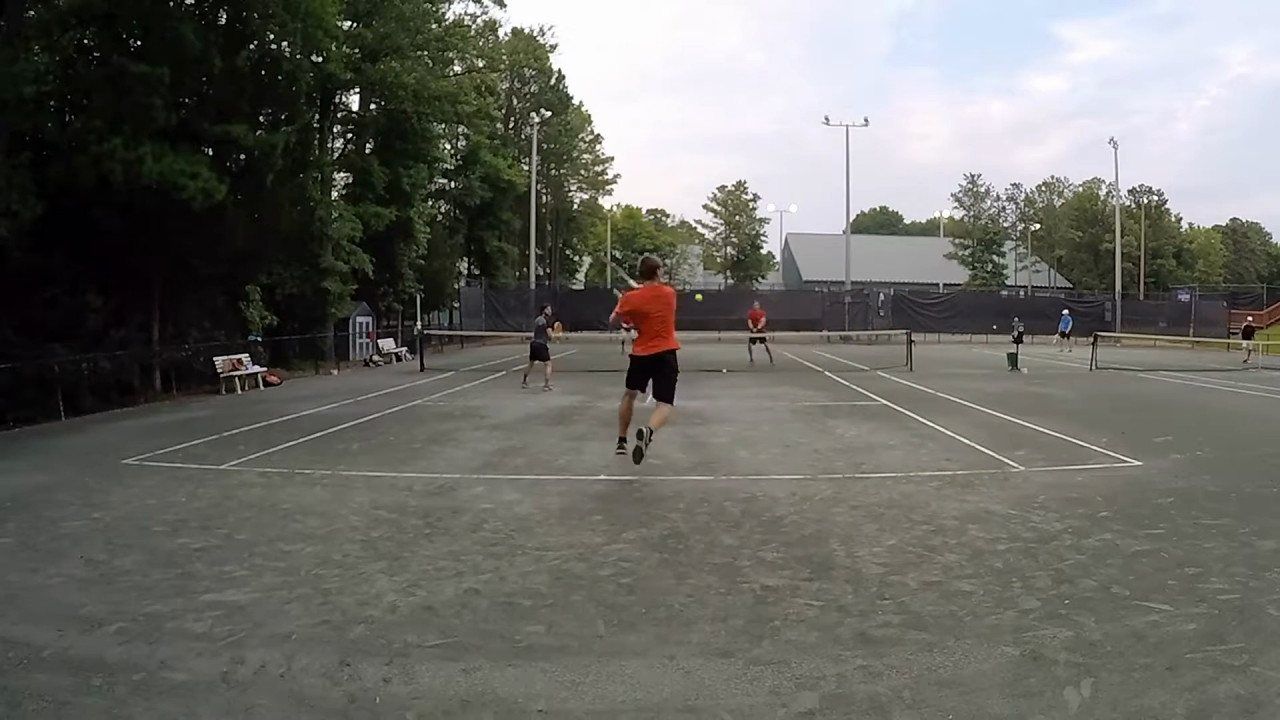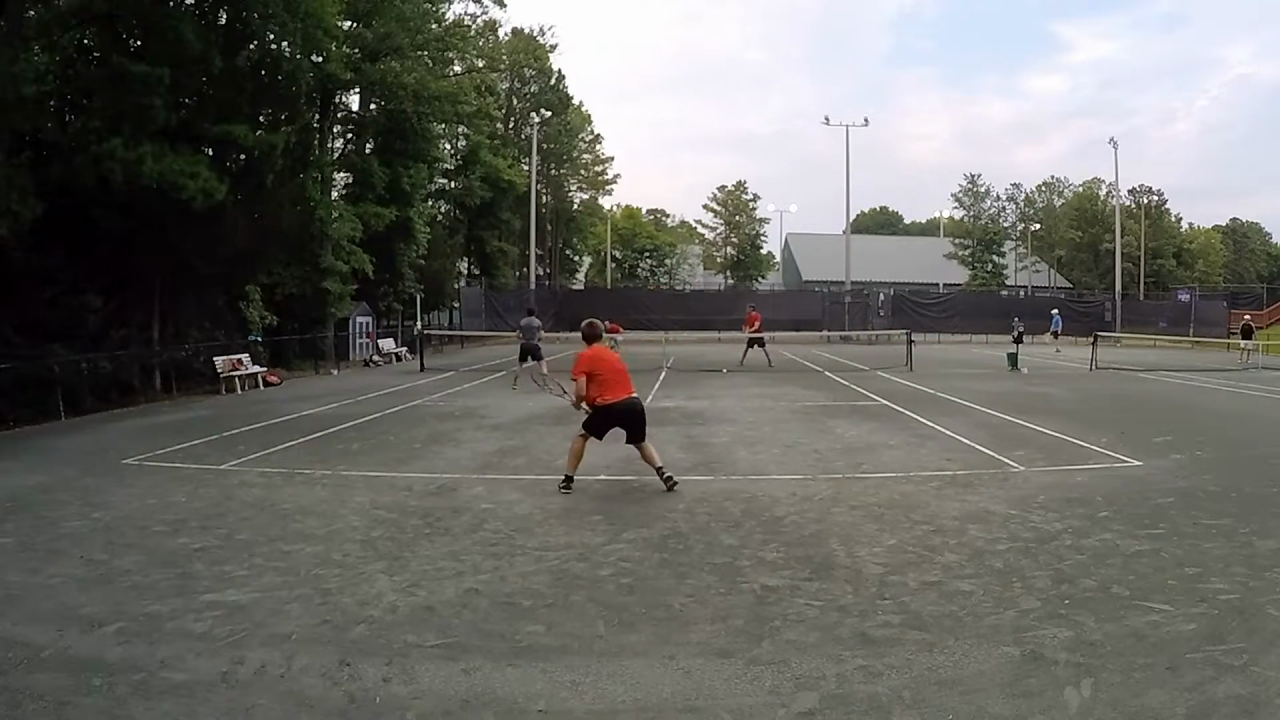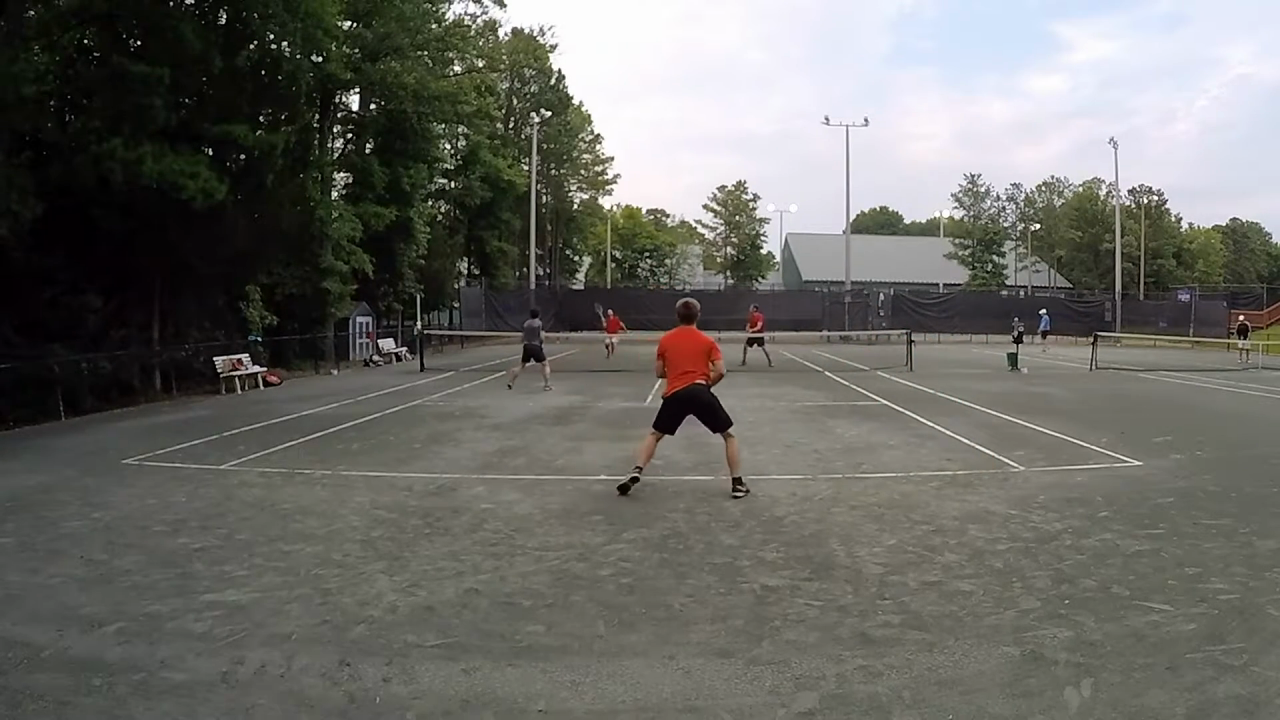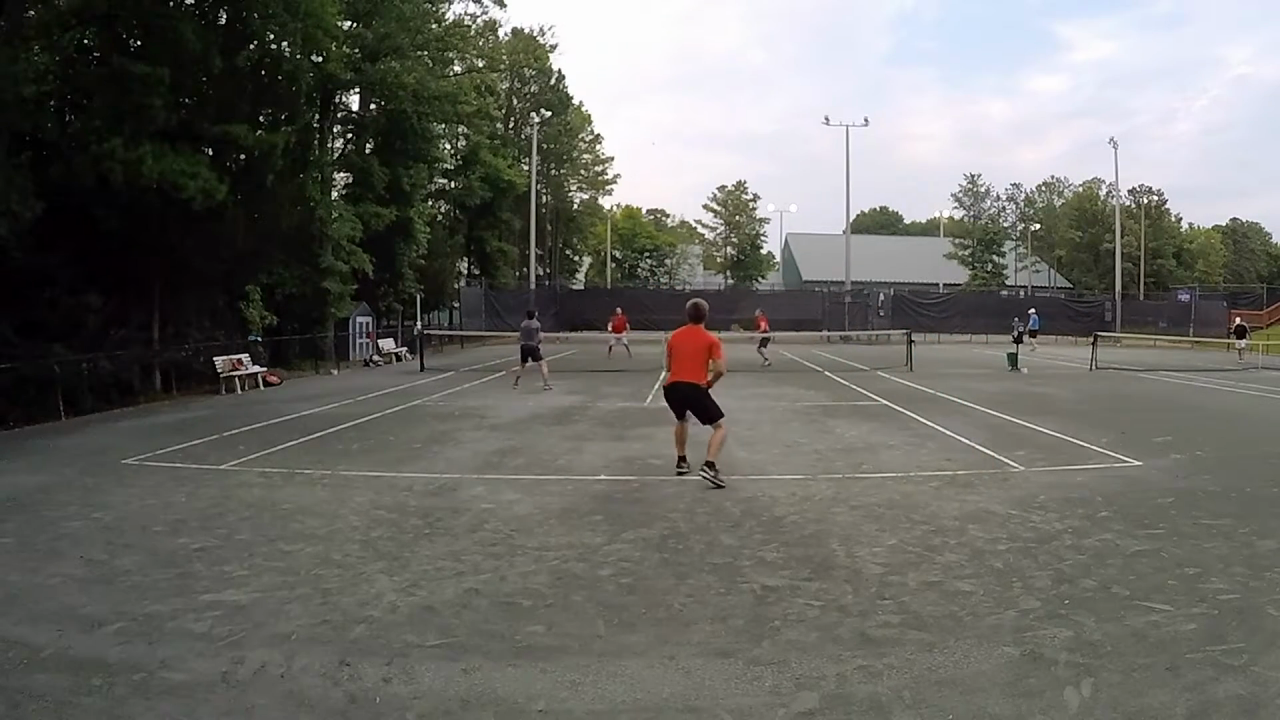
dt=0.5s
person 1, frame 1
left shoulder: (631, 298)
right shoulder: (669, 292)
left elbow: (614, 320)
left wrist: (621, 305)
left hip: (642, 355)
right hip: (666, 355)
left knee: (629, 395)
right knee: (665, 408)
left ankle: (621, 442)
right ankle: (647, 432)
person 1, frame 2
left shoulder: (583, 357)
right shoulder: (614, 355)
left elbow: (581, 392)
left wrist: (577, 403)
left hip: (610, 407)
right hip: (634, 404)
left knee: (581, 436)
right knee: (641, 444)
left ankle: (568, 480)
right ankle: (662, 471)
person 1, frame 3
left shoulder: (665, 340)
right shoulder: (707, 341)
left elbow: (659, 372)
right elbow: (720, 372)
left hip: (674, 395)
right hip: (700, 393)
left knee: (653, 436)
right knee: (729, 435)
left ankle: (636, 473)
right ankle: (737, 483)
person 1, frame 4
left shoulder: (674, 336)
right shoulder: (711, 340)
right elbow: (720, 370)
right wrist: (709, 383)
left hip: (671, 387)
right hip: (694, 388)
left knee: (681, 419)
right knee: (720, 427)
left ankle: (681, 461)
right ankle: (709, 466)
